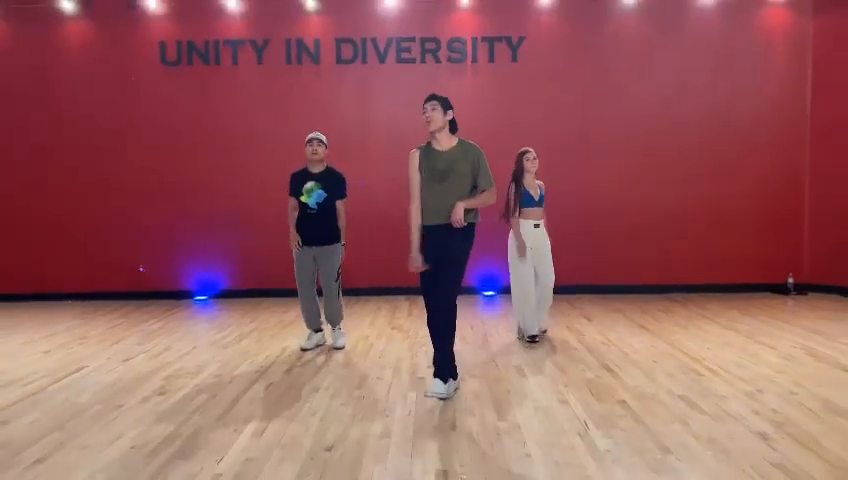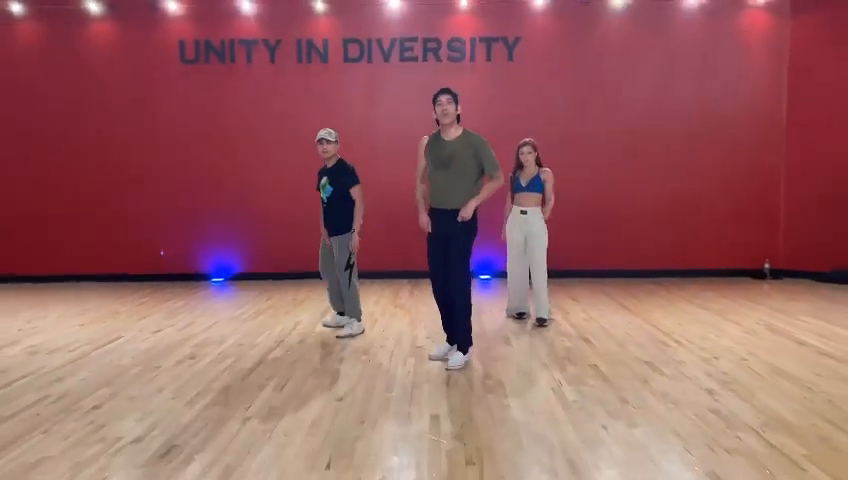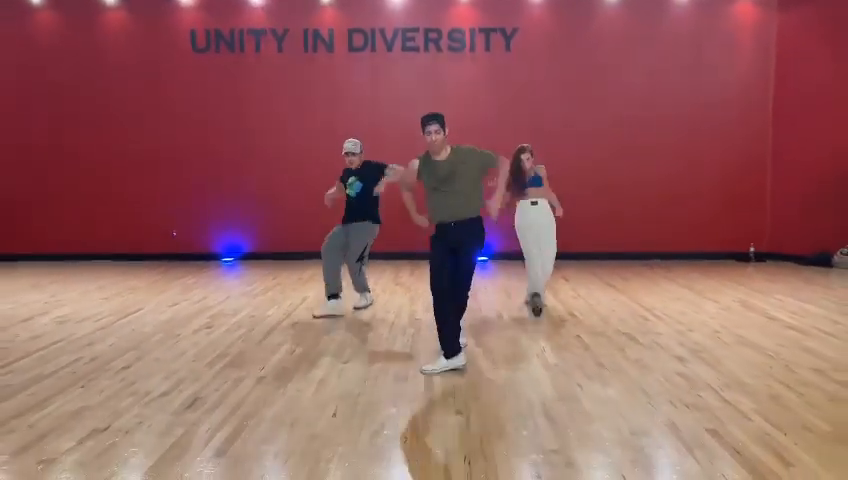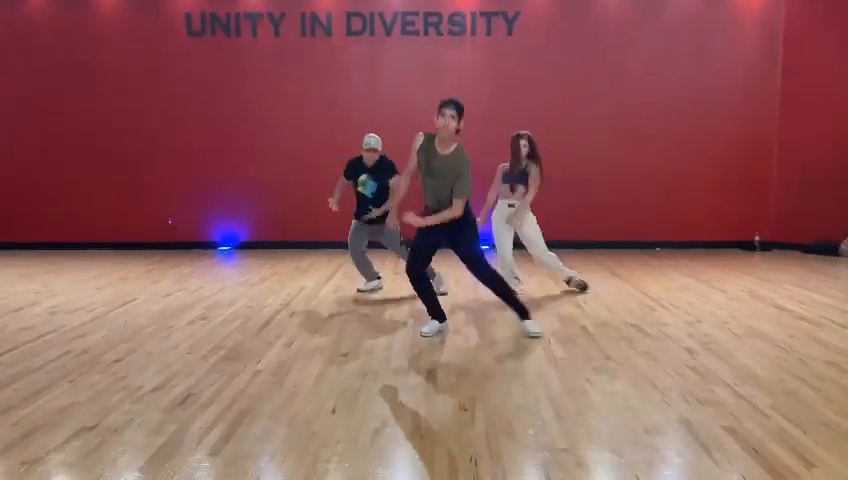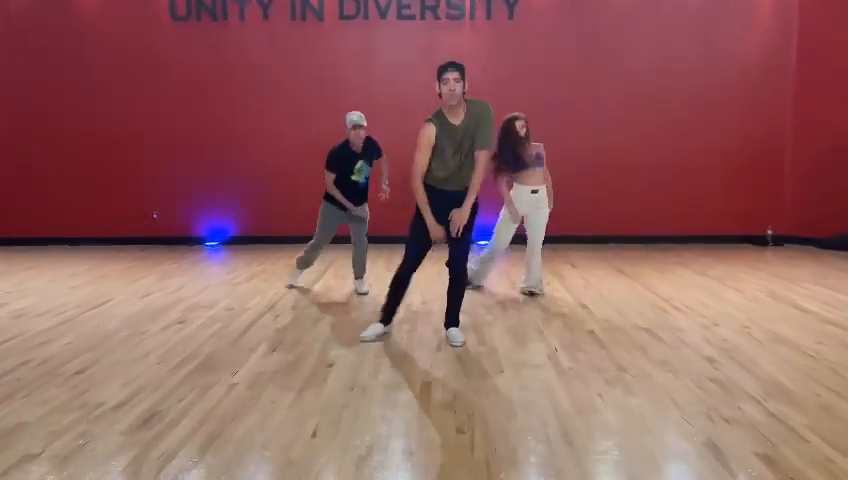
dt=1s
person 1, frame 1
left shoulder: (472, 151)
right shoulder: (417, 156)
left elbow: (492, 193)
right elbow: (415, 203)
left wrist: (463, 203)
right wrist: (414, 249)
left hip: (459, 233)
right hip: (429, 234)
left knee: (445, 299)
right knee: (433, 305)
left ankle: (442, 374)
right ankle: (448, 372)
person 1, frame 2
left shoulder: (474, 142)
right shoulder: (427, 143)
left elbow: (497, 178)
right elbow: (420, 181)
left wrist: (473, 202)
right wrist: (421, 212)
left hip: (462, 220)
right hip: (436, 218)
left knee: (458, 279)
right knee: (438, 282)
left ankle: (463, 347)
right ankle: (451, 340)
person 1, frame 3
left shoulder: (466, 155)
right shoulder: (417, 165)
left elbow: (502, 161)
right elbow: (404, 188)
left wrist: (498, 196)
right wrist: (416, 215)
left hip: (470, 228)
right hip: (442, 231)
left knee: (461, 281)
right knee: (440, 287)
left ankle: (454, 328)
right ankle: (452, 351)
person 1, frame 4
left shoulder: (462, 161)
right shoulder: (422, 141)
left elbow: (456, 210)
right elbow: (407, 174)
left wrist: (420, 220)
right wrist: (393, 206)
left hip: (461, 219)
right hip: (431, 216)
left knee: (481, 270)
right knee: (414, 269)
left ankle: (524, 316)
right ankle: (437, 318)
person 1, frame 5
left shoulder: (482, 111)
right shoulder: (430, 128)
left elbow: (482, 163)
right elbow: (415, 178)
left wrist: (465, 208)
right wrist: (430, 221)
left hip: (463, 200)
right hip: (429, 197)
left knee: (458, 266)
right knee: (410, 261)
left ankle: (452, 324)
right ankle: (384, 321)
person 2, frame 1
left shoulder: (336, 178)
right shoulder: (296, 177)
left elbow: (341, 212)
right elbow: (292, 208)
left wrist: (342, 243)
right wrist: (292, 232)
left hip: (330, 242)
right hip: (303, 242)
left knee: (331, 288)
right knee: (304, 289)
left ankle: (336, 328)
right ankle: (315, 331)
person 2, frame 2
left shoulder: (346, 170)
right shoulder: (322, 172)
left elbow: (359, 201)
left wrist: (355, 231)
right wrist: (323, 228)
left hip: (345, 232)
right hip: (330, 232)
left knee: (345, 274)
right knee: (327, 271)
left ankle: (355, 321)
right ankle: (341, 314)
person 2, frame 3
left shoulder: (373, 168)
right shoulder: (346, 173)
left elbow: (399, 171)
right elbow: (338, 188)
left wrist: (383, 181)
right wrist: (331, 193)
left hip: (366, 223)
right hip: (347, 224)
left knee: (354, 260)
right knee: (328, 252)
left ankle: (365, 295)
right ankle: (334, 301)
person 2, frame 4
left shoulder: (386, 165)
right shoulder: (353, 164)
right elbow: (344, 181)
left wrist: (382, 210)
right wrist: (335, 198)
left hip: (383, 218)
right hip: (362, 218)
left knee: (402, 251)
right knee: (355, 248)
left ankle: (435, 278)
right ankle: (373, 279)
person 2, frame 5
left shoulder: (371, 144)
right shoulder: (337, 152)
left elbow: (382, 159)
right elbow: (328, 184)
left wrist: (384, 182)
right wrist: (348, 205)
left hip: (359, 203)
right hip: (334, 203)
left knee: (360, 241)
right knee: (320, 241)
left ankle: (359, 279)
right ankle: (300, 267)
person 3, frame 1
left shoulder: (541, 186)
right shoulder: (515, 186)
right elbow: (512, 216)
left wrist: (542, 230)
right wrist: (520, 240)
left hip: (541, 234)
right hip: (521, 235)
left knee: (547, 279)
right knee: (524, 283)
left ankle: (537, 322)
right ankle: (528, 328)
person 3, frame 2
left shoulder: (545, 173)
right shoulder: (515, 174)
left elbow: (549, 198)
right elbow: (509, 201)
left wrist: (548, 210)
right wrist: (505, 225)
left hip: (535, 220)
right hip: (515, 220)
left knee: (538, 266)
right knee: (516, 266)
left ankle: (542, 311)
right ankle: (518, 307)
person 3, frame 3
left shoulder: (540, 171)
right shoulder: (514, 177)
left elbow: (548, 191)
right elbow: (507, 196)
left wrist: (557, 207)
left hip: (544, 214)
right hip: (524, 215)
left knee: (547, 255)
right knee: (533, 255)
left ankle: (536, 293)
right ankle: (534, 293)
person 3, frame 4
left shoulder: (532, 167)
right shoulder: (503, 168)
left elbow: (532, 192)
right elbow: (493, 192)
left wrist: (519, 213)
right wrist: (483, 214)
left hip: (522, 213)
right hip: (501, 212)
left knee: (540, 251)
right knee: (503, 254)
left ankle: (569, 276)
right ankle: (513, 283)
person 3, frame 5
left shoulder: (538, 148)
right shoulder: (506, 152)
left elbow: (545, 173)
right elbow: (502, 182)
left wrist: (550, 197)
right wrist: (512, 207)
left hip: (539, 198)
right hip: (517, 198)
left knee: (535, 245)
right knee: (499, 242)
left ankle: (532, 284)
right ankle: (475, 275)
